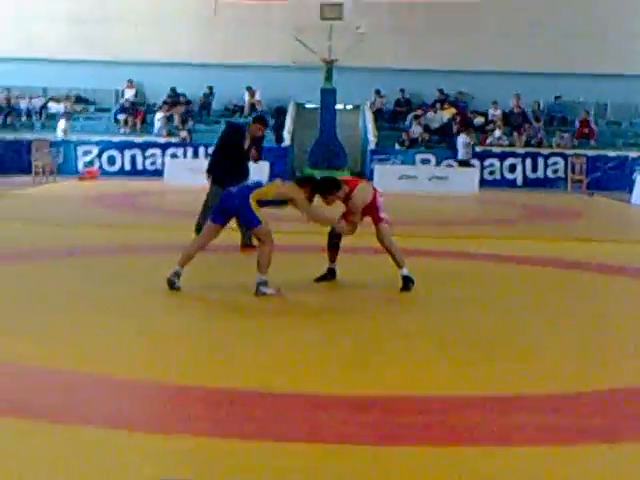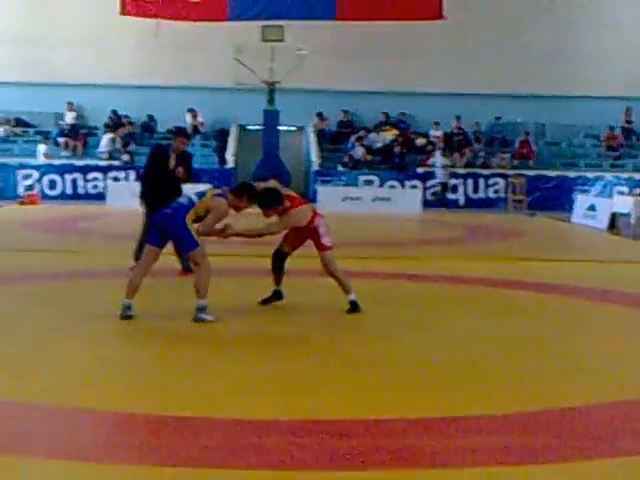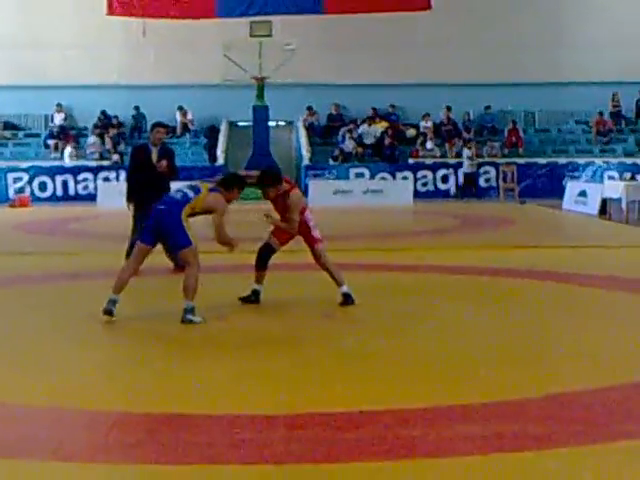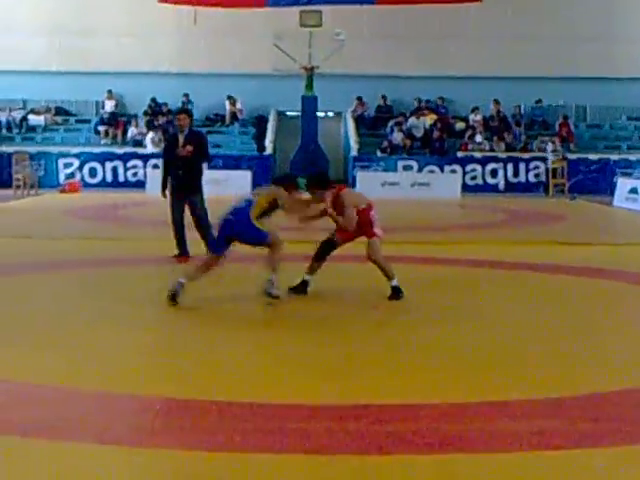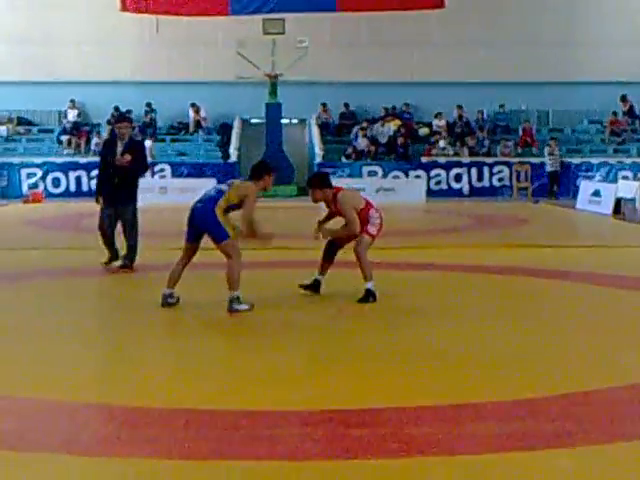
dt=1s
person 1, frame 1
left shoulder: (284, 187)
right shoulder: (295, 192)
left elbow: (307, 209)
right elbow: (312, 214)
right wrist: (336, 224)
left hip: (229, 195)
right hip: (243, 201)
left knee: (203, 238)
right knee: (266, 241)
left ankle: (176, 274)
right ankle: (262, 284)
person 1, frame 2
left shoulder: (219, 193)
right shoulder: (223, 206)
right elbow: (202, 230)
left hip: (162, 216)
right hip: (178, 220)
left knee: (144, 264)
right knee: (203, 264)
left ankle: (127, 307)
right ankle: (200, 311)
person 1, frame 3
left shoulder: (204, 186)
right shoulder: (220, 201)
right elbow: (220, 237)
right wrist: (232, 243)
left hip: (157, 212)
right hip: (173, 218)
left knee: (133, 262)
right knee: (192, 265)
left ankle: (112, 302)
right ankle: (188, 312)
person 1, frame 4
left shoulder: (266, 193)
right shoulder: (279, 192)
right elbow: (288, 206)
left hip: (228, 223)
right hip: (242, 223)
left knee: (207, 264)
right knee: (276, 243)
left ankle: (180, 285)
right ankle: (271, 285)
person 1, frame 5
left shoulder: (239, 185)
right shoulder: (253, 189)
right elbow: (246, 217)
left wrist: (238, 231)
right wrist: (259, 235)
left hip: (197, 211)
right hip: (210, 214)
left knee: (186, 257)
right knee: (234, 256)
left ankle: (168, 296)
right ankle: (234, 301)
person 2, frame 1
left shoulder: (258, 138)
right shoulder: (233, 129)
right elbow: (218, 149)
right wrist: (211, 170)
left hip: (239, 176)
right hip: (221, 174)
right knee: (210, 205)
left ankle: (246, 241)
right ankle: (200, 234)
person 2, frame 2
left shoulder: (186, 156)
right shoulder: (157, 150)
left elbow: (189, 177)
right elbow: (147, 173)
left wrist: (183, 175)
right wrist: (144, 195)
left hip: (173, 200)
right hip: (154, 199)
right knee: (147, 231)
left ankle: (185, 264)
right ankle: (139, 261)
person 2, frame 3
left shoulder: (168, 152)
right shoulder: (138, 150)
left elbow: (174, 174)
right elbow: (131, 173)
left wrist: (166, 169)
right wrist: (130, 196)
left hip: (162, 197)
right hip: (142, 198)
right knee: (138, 231)
left ankle: (177, 262)
person 2, frame 4
left shoulder: (198, 136)
right shoulder: (170, 138)
left elbow: (205, 156)
right elbow: (166, 163)
left wrist: (189, 154)
right wrist: (164, 185)
left hip: (193, 185)
right hip: (176, 185)
left knee: (201, 218)
right knee: (177, 221)
right ankle: (183, 251)
person 2, frame 5
left shoulder: (138, 145)
right shoulder: (108, 144)
left elbow: (144, 168)
right elbow: (102, 168)
left wrist: (127, 164)
right wrist: (99, 191)
left hip: (127, 194)
right hip: (110, 194)
left knee: (130, 229)
right knee: (104, 227)
left ankle: (129, 261)
right ankle: (113, 254)
person 3, frame 1
left shoulder: (355, 199)
right shoulder: (337, 186)
left elbow: (352, 228)
left wrist: (339, 228)
left hip: (374, 204)
right hip: (359, 206)
left knee: (385, 240)
right knee: (333, 234)
left ankle: (406, 276)
right ankle: (331, 271)
person 3, frame 2
left shoulder: (290, 217)
right shoulder: (280, 192)
left elbow: (261, 233)
right elbow: (271, 183)
left wrist: (234, 232)
left hip: (316, 227)
right hip: (300, 227)
left knee: (329, 266)
right knee: (278, 256)
left ankle: (352, 300)
right ankle: (277, 292)
person 3, frame 3
left shoulder: (293, 197)
right shoulder: (271, 180)
left elbow: (293, 229)
left wrist: (273, 221)
left hip: (303, 223)
right hip: (286, 221)
left knee: (321, 259)
right knee: (263, 252)
left ankle: (346, 293)
right ankle: (255, 293)
person 3, frame 4
left shoulder: (345, 197)
right shoulder: (329, 196)
left elbow: (350, 226)
right elbow: (326, 212)
left wrist: (331, 213)
right wrist: (310, 217)
left hip: (369, 222)
right hip: (352, 222)
left knee: (373, 255)
right knee: (325, 247)
left ankle: (395, 286)
right ankle: (304, 283)
person 3, frame 5
left shoulder: (343, 200)
right shoulder: (328, 196)
left elbow: (355, 229)
right elbow: (334, 211)
left wrist: (329, 232)
right wrist: (322, 222)
left hip: (371, 219)
right hip: (356, 219)
left knee: (359, 250)
right knee: (331, 246)
left ankle: (370, 291)
right ankle: (317, 283)
